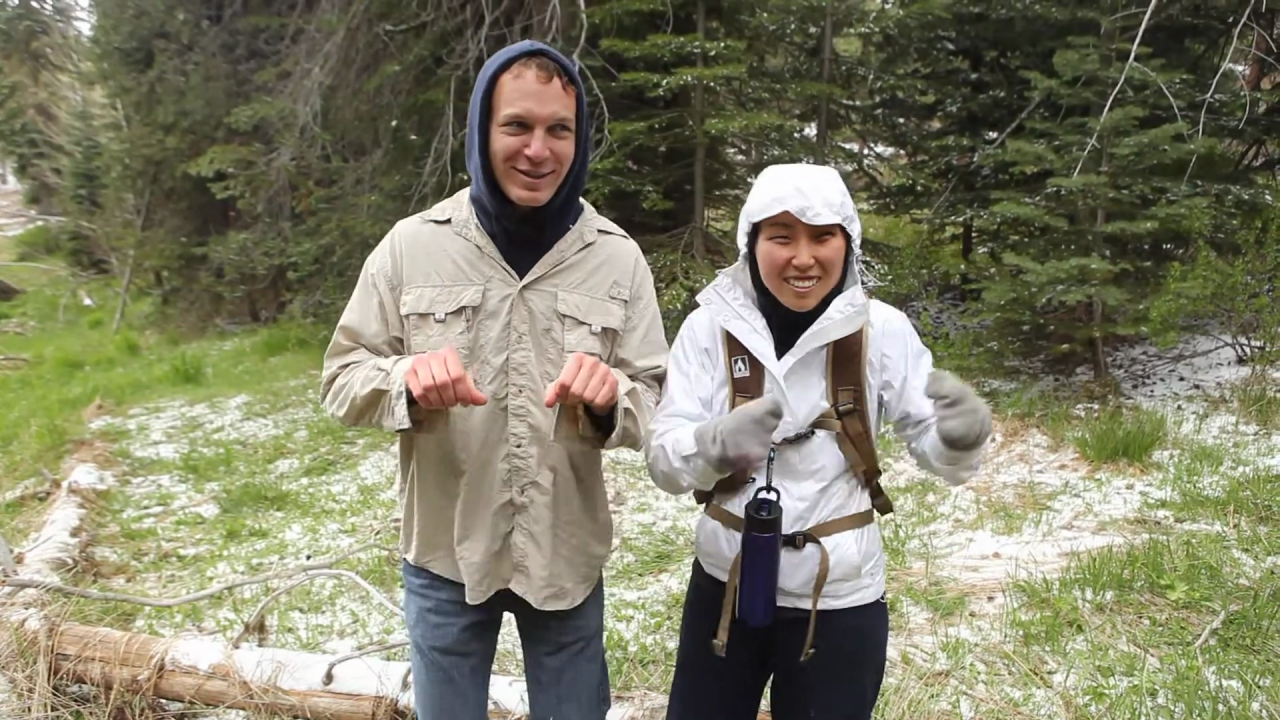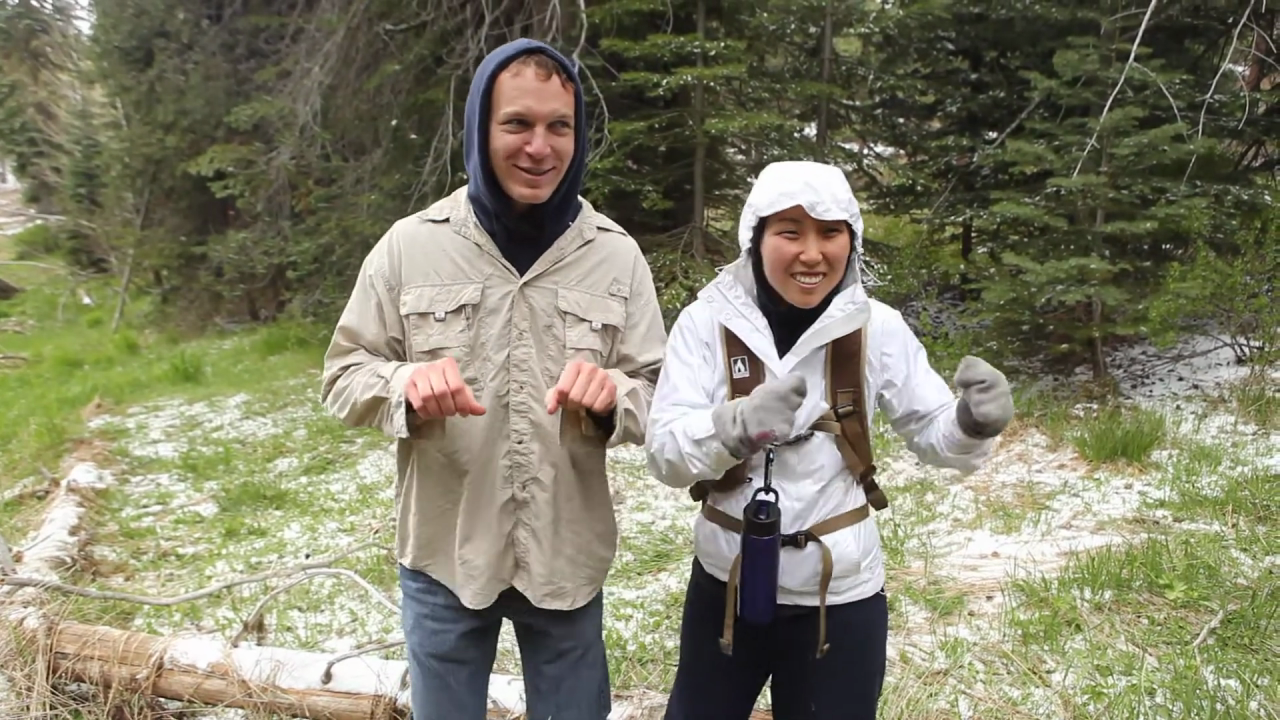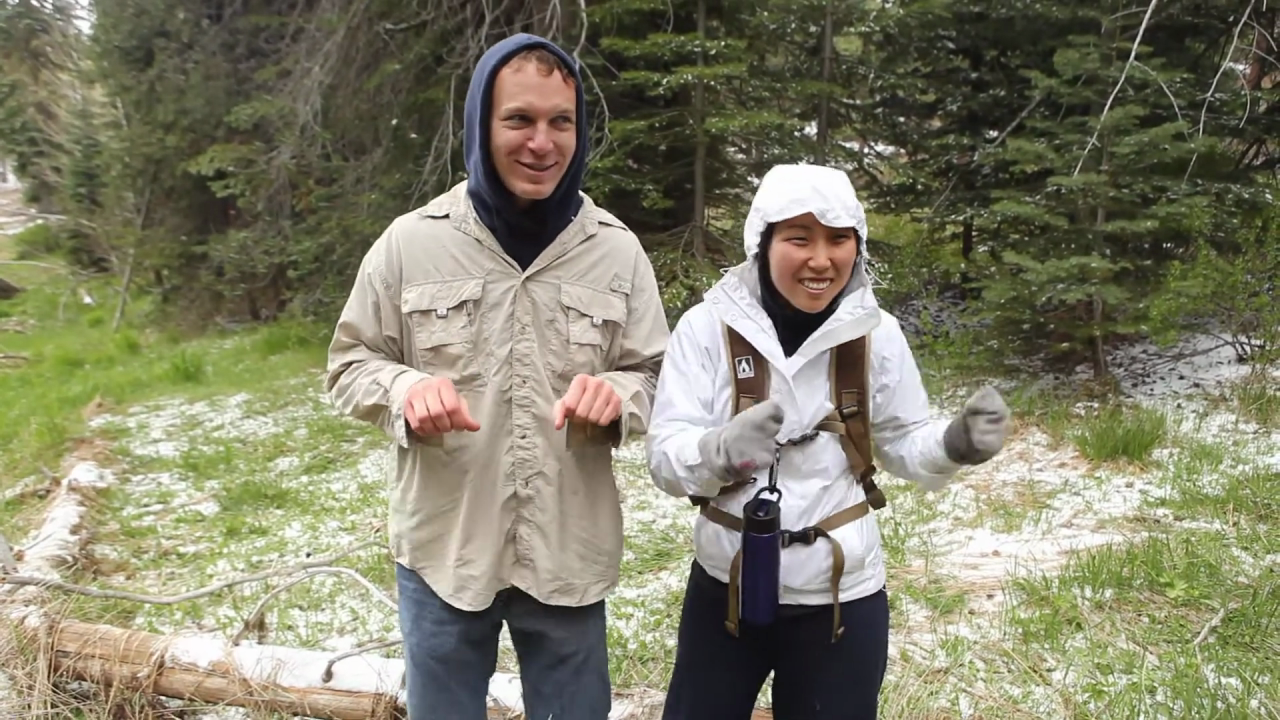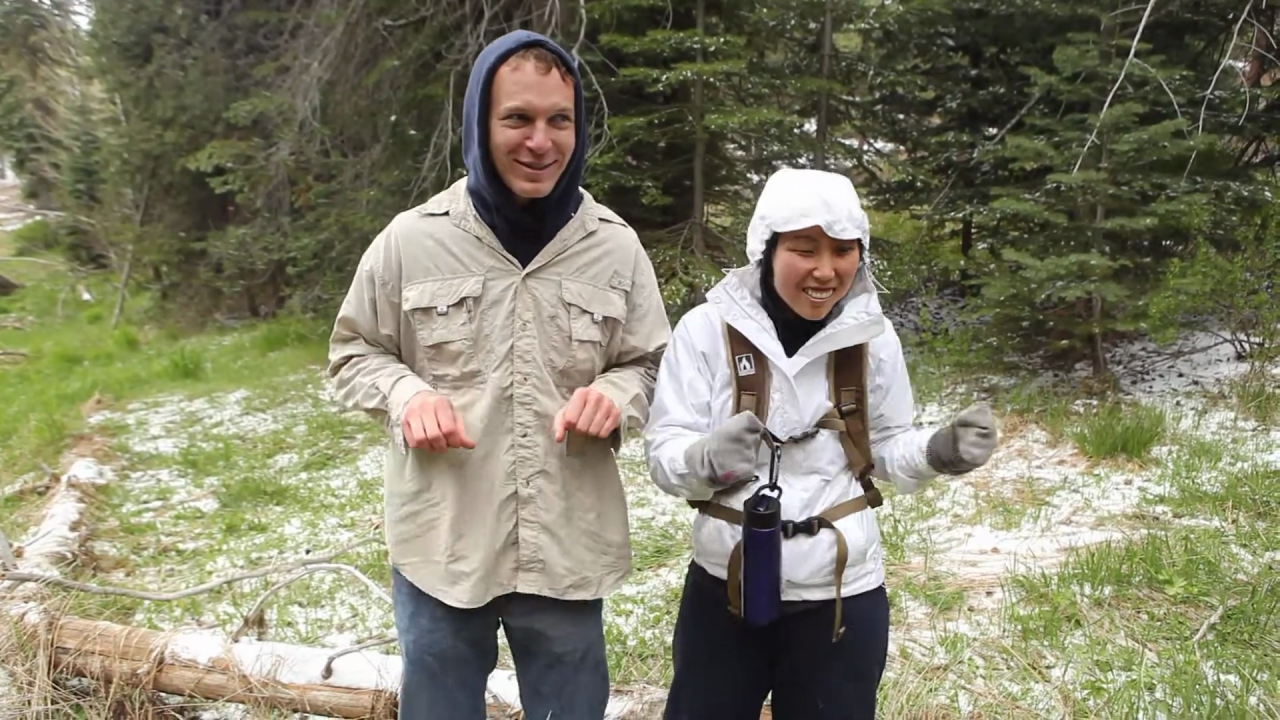
dt=0.1s
person 1, frame 1
left shoulder: (618, 259)
right shoulder: (411, 246)
left elbow: (654, 404)
right elbow: (342, 379)
left wrist: (609, 398)
right wrist: (407, 376)
left hip: (566, 553)
right hip: (445, 551)
person 1, frame 2
left shoulder: (616, 255)
right shoulder: (409, 246)
left elbow: (654, 396)
right elbow: (343, 380)
left wrist: (611, 400)
right wrist: (407, 384)
left hip: (567, 556)
right hip: (443, 555)
person 1, frame 3
left shoulder: (615, 249)
right shoulder: (410, 243)
left elbow: (654, 374)
right elbow: (351, 364)
left wrist: (617, 393)
right wrist: (404, 387)
left hip: (567, 555)
right hip: (444, 553)
person 1, frame 4
left shoulder: (615, 245)
right shoulder: (410, 240)
left elbow: (651, 368)
right elbow: (353, 354)
left wrist: (616, 399)
right wrist: (404, 394)
left hip: (567, 553)
right hip: (439, 550)
person 2, frame 1
left shoulder: (878, 328)
right shoulder: (709, 327)
left elbow: (932, 440)
right elbow: (664, 458)
left wrist: (960, 431)
right wrist: (723, 437)
left hip: (839, 599)
right hip: (727, 586)
person 2, frame 2
left shoulder: (875, 328)
right shoulder: (706, 323)
left elbow: (935, 431)
right elbow: (668, 452)
left wrist: (976, 418)
right wrist: (741, 422)
left hip: (839, 593)
right hip: (727, 584)
person 2, frame 3
left shoulder: (875, 331)
right shoulder: (708, 327)
left elbow: (902, 446)
right elbow: (667, 455)
left wrist: (958, 442)
right wrist: (725, 450)
left hip: (841, 594)
right hip: (727, 586)
person 2, frame 4
left shoulder: (871, 334)
right shoulder: (706, 329)
left elbow: (886, 449)
right elbow: (665, 455)
left wrist: (944, 450)
right wrist: (711, 456)
left hip: (841, 591)
right hip: (725, 586)
